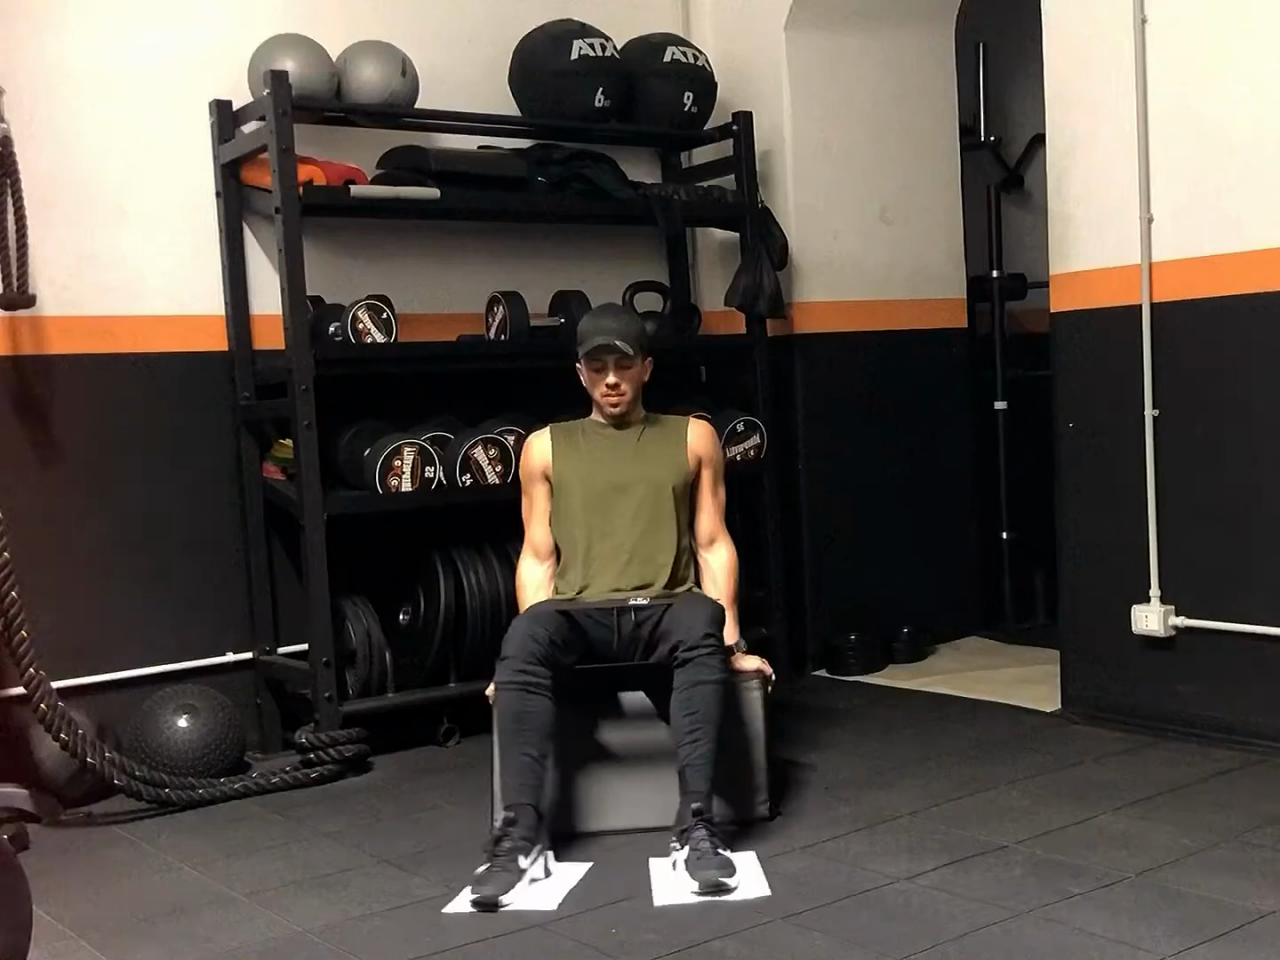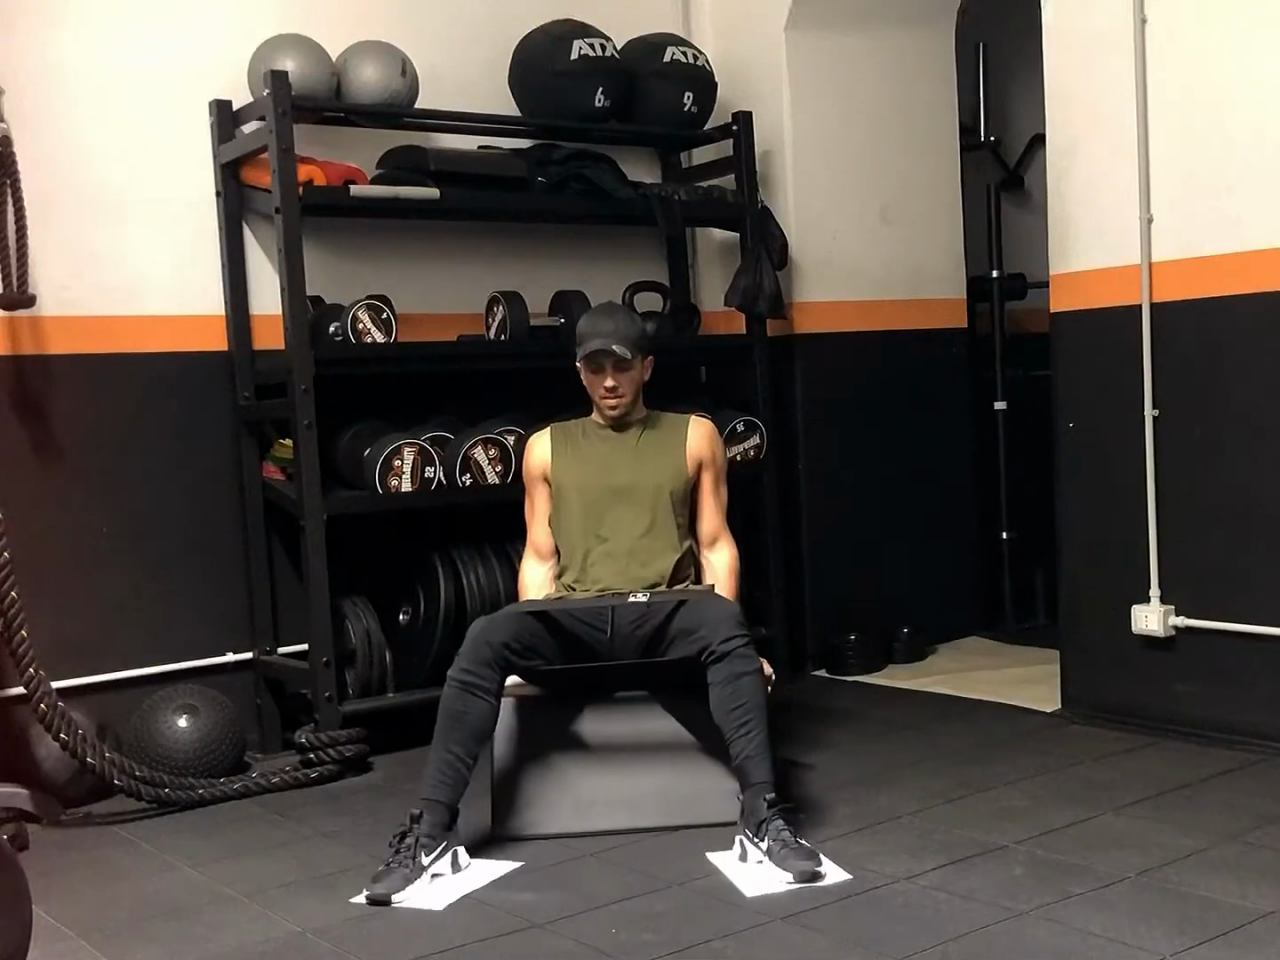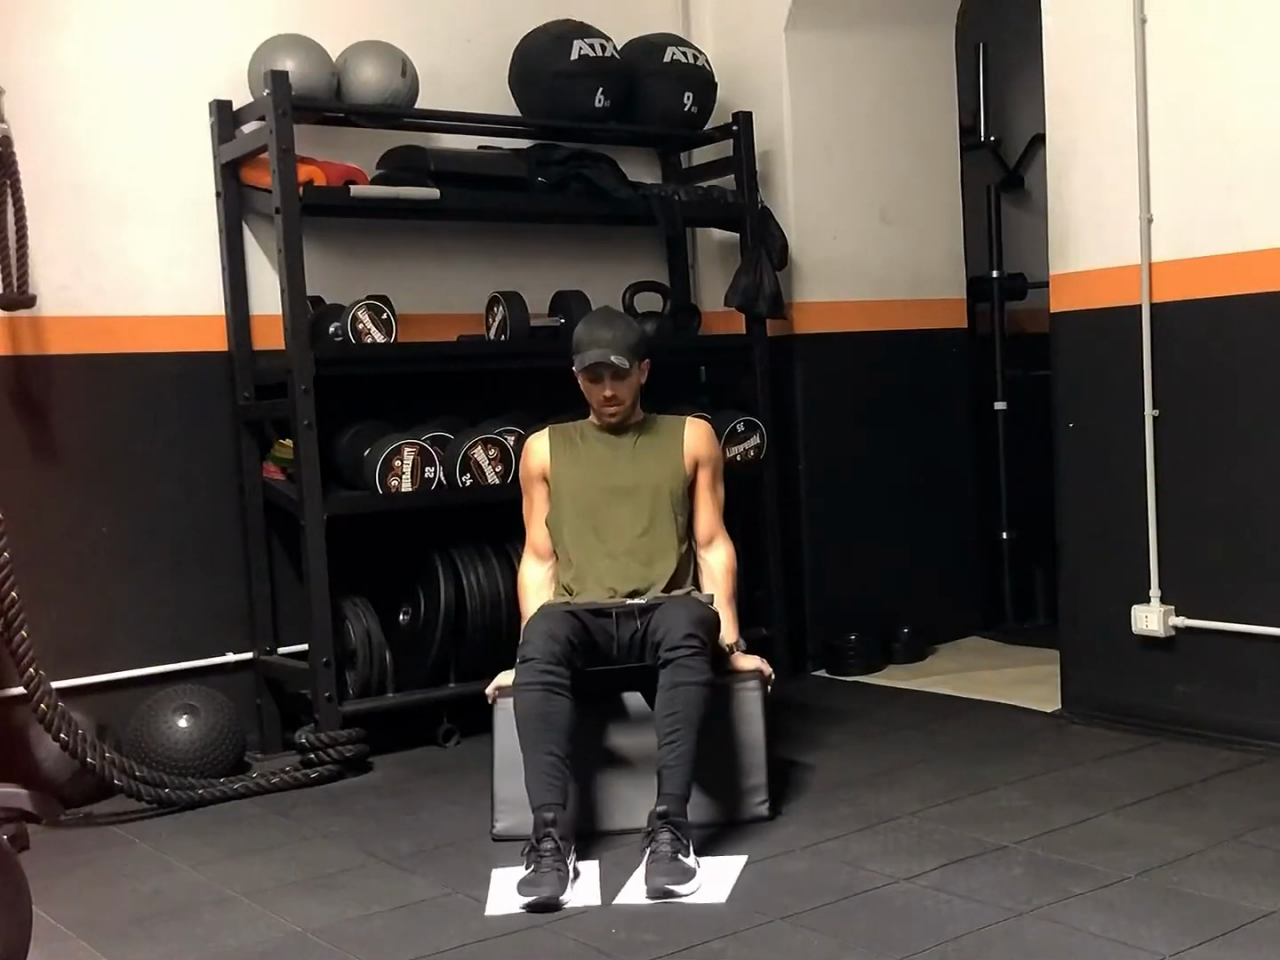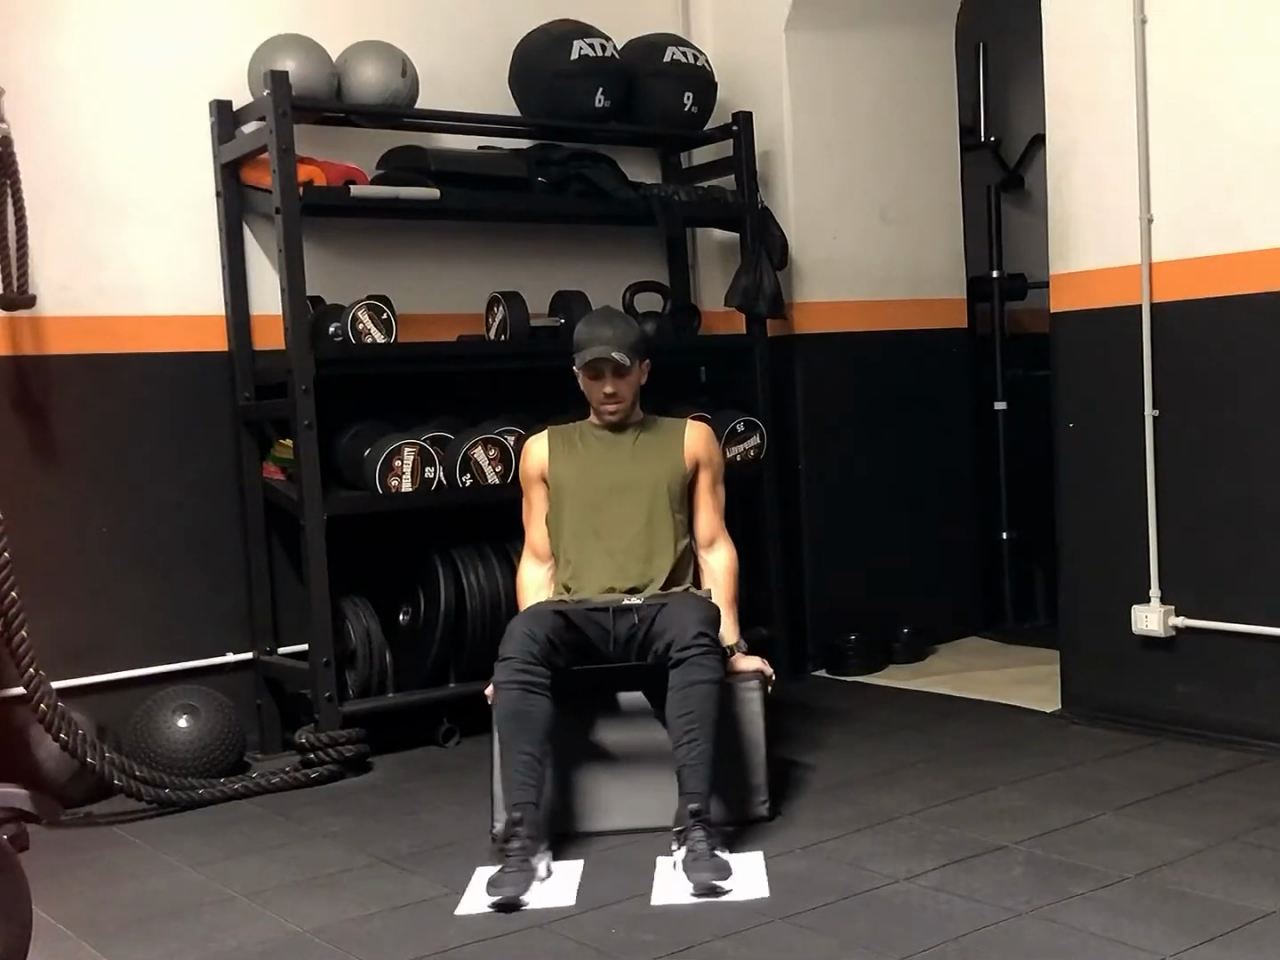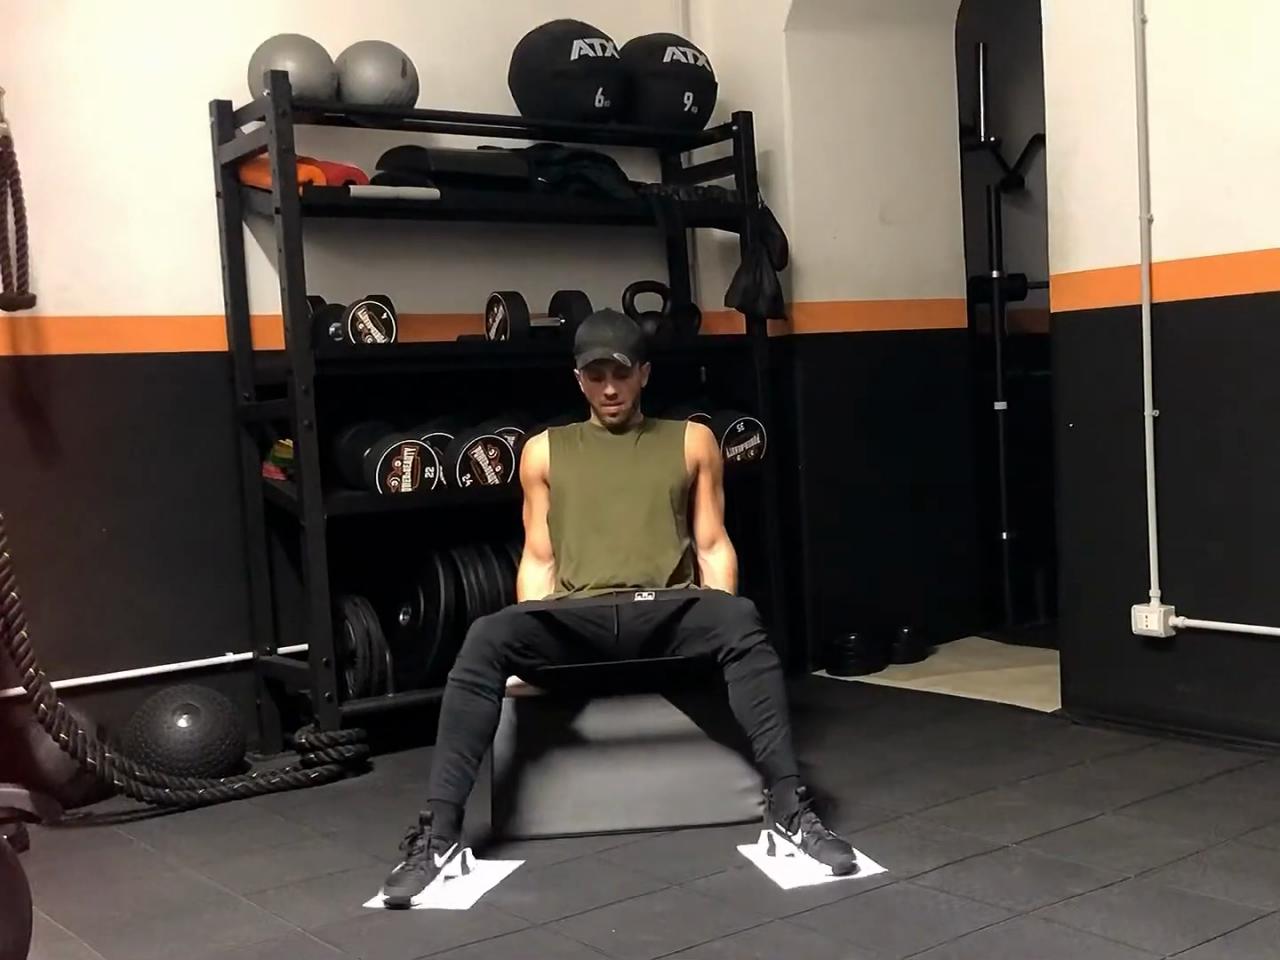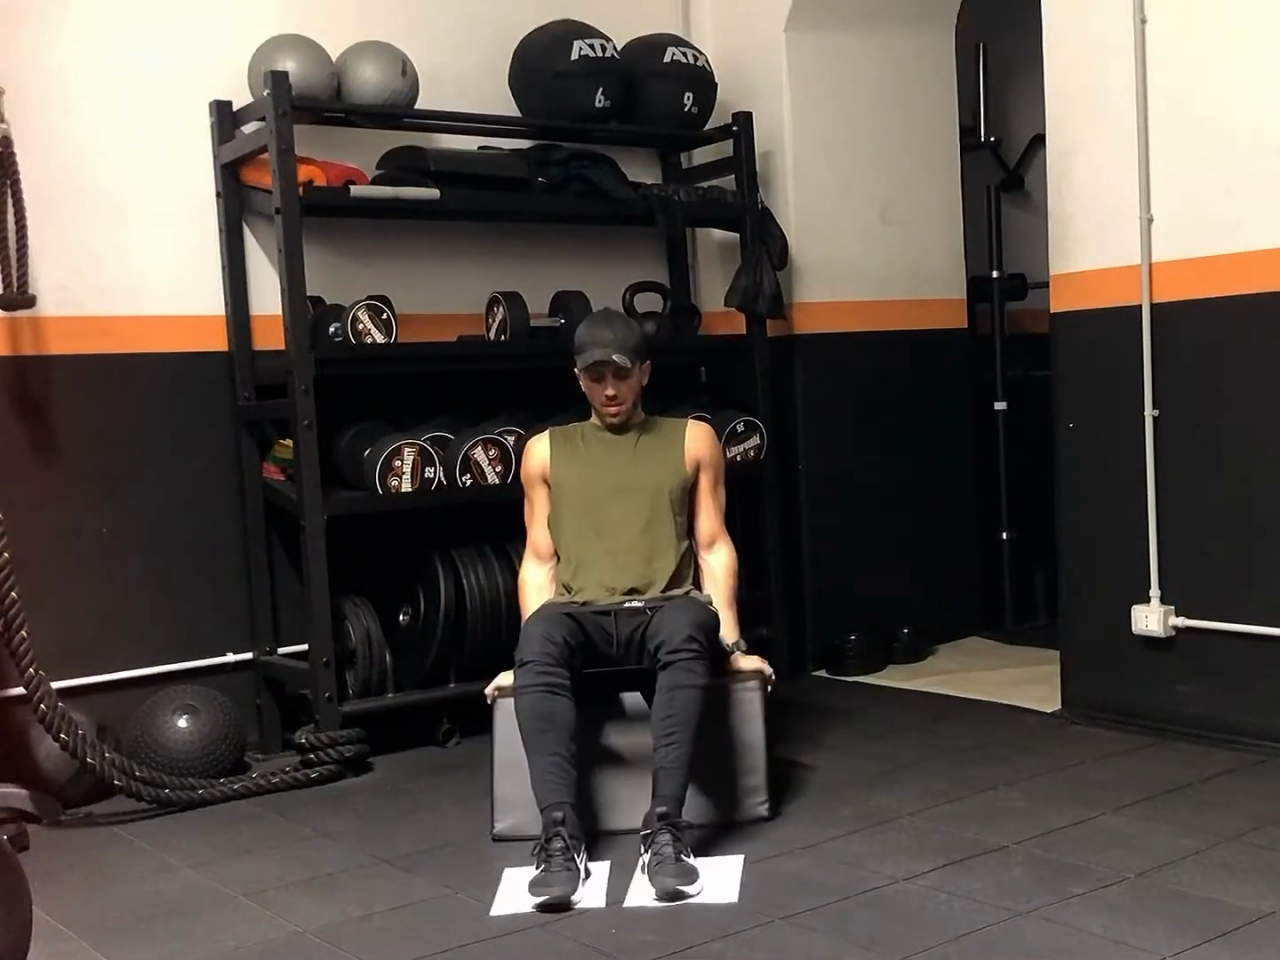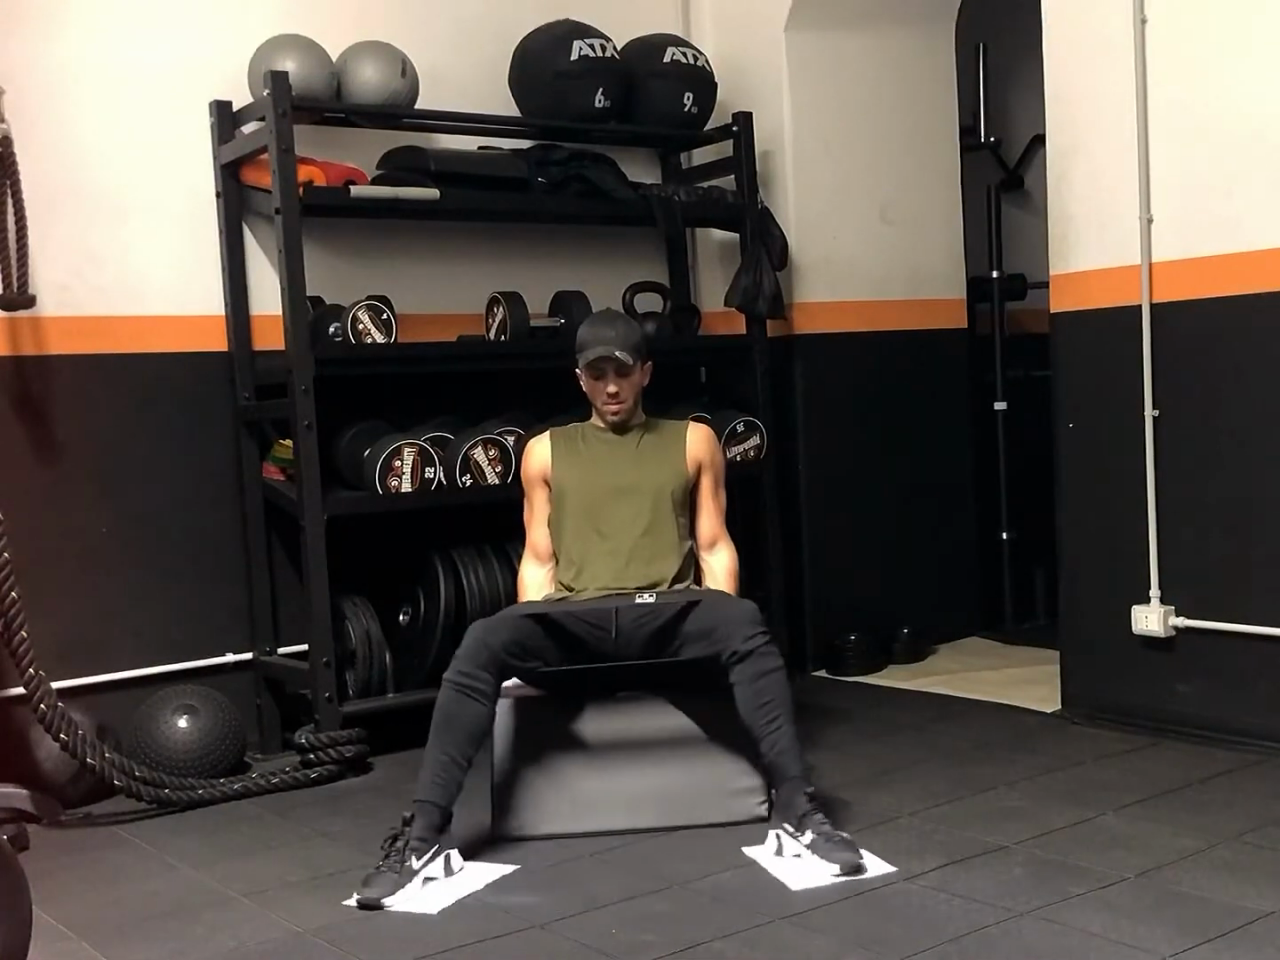
dt=0.7s
person 1, frame 1
left shoulder: (693, 436)
right shoulder: (545, 446)
left elbow: (714, 544)
right elbow: (538, 555)
left wrist: (731, 639)
right wrist: (537, 649)
left hip: (666, 610)
right hip: (582, 614)
left knee: (703, 620)
right knee: (523, 636)
left ankle: (696, 823)
right ankle: (519, 834)
person 1, frame 2
left shoulder: (694, 436)
right shoulder: (546, 447)
left elbow: (715, 545)
right elbow: (540, 557)
left wrist: (723, 634)
right wrist: (529, 646)
left hip: (665, 610)
right hip: (578, 616)
left knee: (726, 623)
right knee: (484, 641)
left ankle: (762, 814)
right ankle: (431, 831)
person 1, frame 3
left shoulder: (692, 437)
right shoulder: (545, 448)
left elbow: (712, 545)
right elbow: (539, 559)
left wrist: (732, 641)
right wrist: (529, 652)
left hip: (666, 612)
right hip: (583, 618)
left knee: (690, 629)
right knee: (544, 638)
left ankle: (668, 826)
right ankle: (550, 835)
person 1, frame 4
left shoulder: (692, 440)
right shoulder: (544, 450)
left elbow: (713, 547)
right elbow: (538, 561)
left wrist: (733, 643)
right wrist: (528, 653)
left hip: (665, 612)
right hip: (582, 619)
left knee: (696, 626)
right knee: (521, 636)
left ankle: (692, 822)
right ankle: (525, 833)
person 1, frame 5
left shoulder: (692, 441)
right shoulder: (544, 451)
left elbow: (713, 547)
right elbow: (538, 560)
left wrist: (727, 632)
right wrist: (525, 650)
left hip: (666, 611)
right hip: (578, 616)
left knee: (742, 618)
right knee: (486, 639)
left ankle: (790, 806)
right ankle: (437, 832)
person 1, frame 6
left shoulder: (692, 439)
right shoulder: (545, 450)
left elbow: (713, 547)
right elbow: (539, 560)
left wrist: (731, 641)
right wrist: (531, 651)
left hip: (666, 613)
right hip: (582, 619)
left knee: (688, 631)
right knee: (541, 640)
left ankle: (664, 827)
right ankle: (560, 834)
person 1, frame 7
left shoulder: (693, 441)
right shoulder: (545, 451)
left elbow: (714, 547)
right elbow: (538, 560)
left wrist: (722, 632)
right wrist: (528, 651)
left hip: (667, 611)
right hip: (578, 616)
left knee: (746, 622)
right knee: (482, 644)
left ankle: (797, 808)
right ankle: (423, 833)
